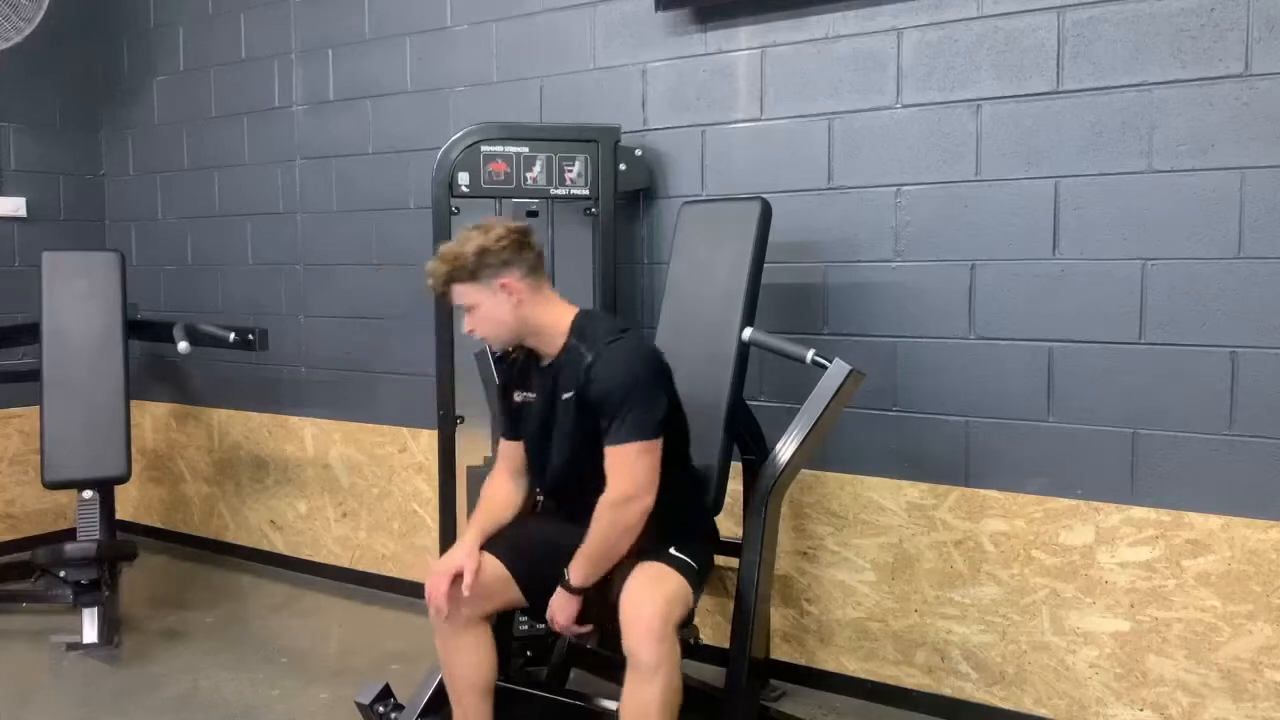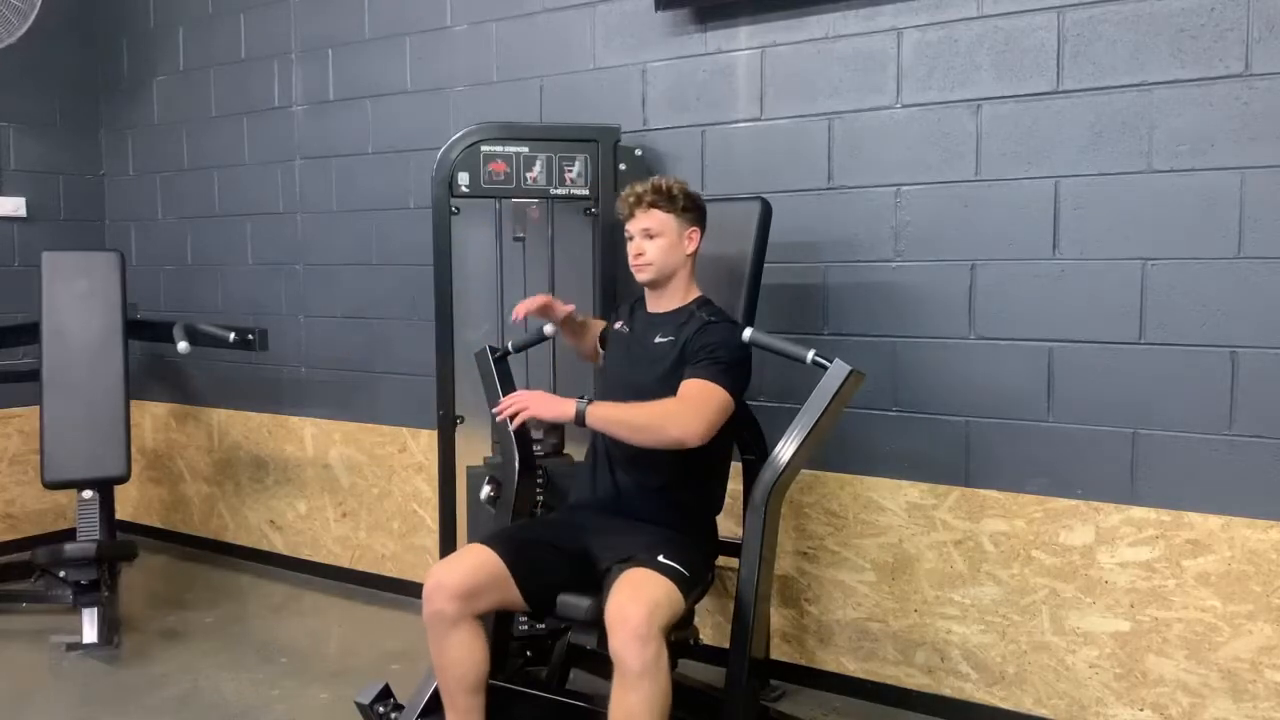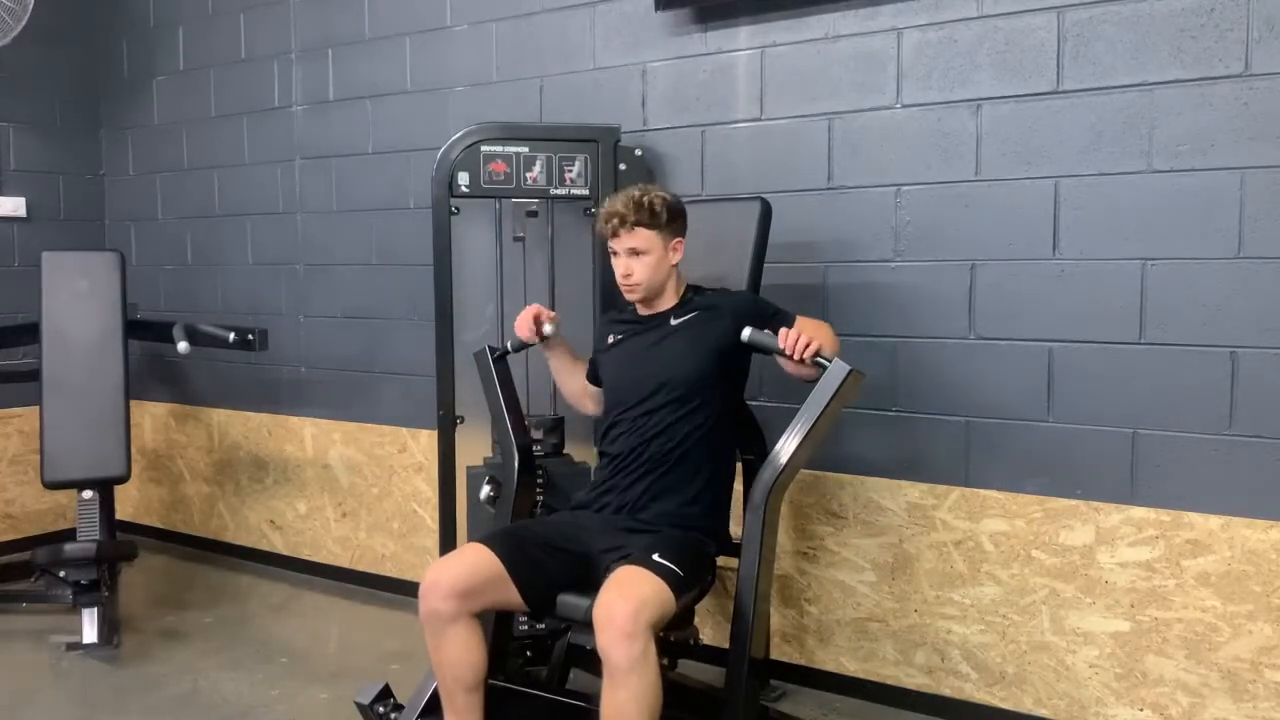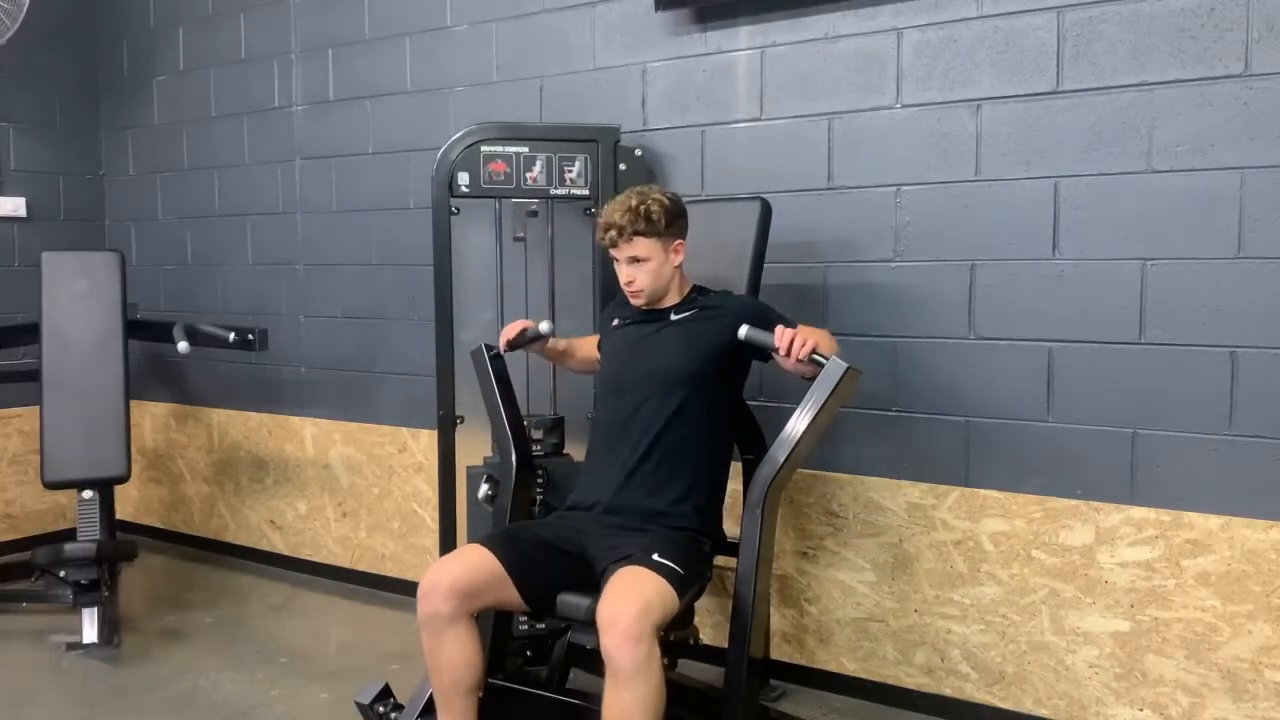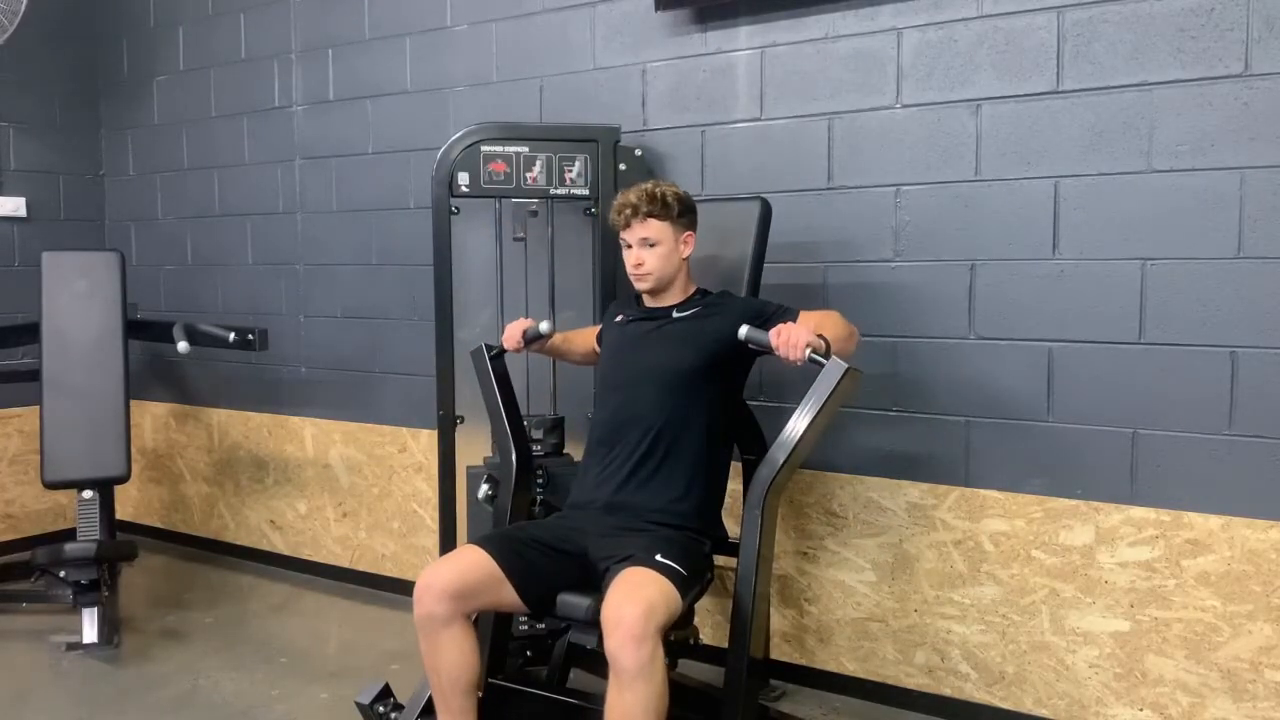
dt=1s
person 1, frame 1
left shoulder: (618, 360)
right shoulder: (517, 368)
left elbow: (630, 499)
right elbow: (510, 473)
left wrist: (573, 588)
right wrist: (469, 541)
left hip: (661, 530)
right hip: (569, 525)
left knee: (644, 621)
right knee: (452, 593)
person 1, frame 2
left shoulder: (716, 335)
right shoulder: (629, 314)
left elbow: (689, 425)
left wrist: (571, 409)
right wrist: (565, 317)
left hip: (666, 531)
right hip: (586, 517)
left knee: (632, 622)
right knee: (445, 589)
person 1, frame 3
left shoulder: (725, 313)
right shoulder: (612, 328)
left elbow: (822, 343)
left wrist: (809, 345)
right wrist: (549, 342)
left hip: (671, 532)
right hip: (589, 518)
left knee: (620, 619)
right knee: (442, 587)
person 1, frame 4
left shoulder: (725, 315)
right shoulder: (619, 314)
left elbow: (824, 352)
left wrist: (806, 345)
right wrist: (542, 343)
left hip: (665, 531)
right hip: (581, 519)
left knee: (623, 622)
right knee: (441, 589)
person 1, frame 5
left shoulder: (725, 317)
right shoulder: (622, 313)
left elbow: (843, 332)
left wrist: (810, 337)
right wrist: (542, 341)
left hip: (664, 532)
right hip: (580, 520)
left knee: (629, 624)
right knee: (436, 591)
